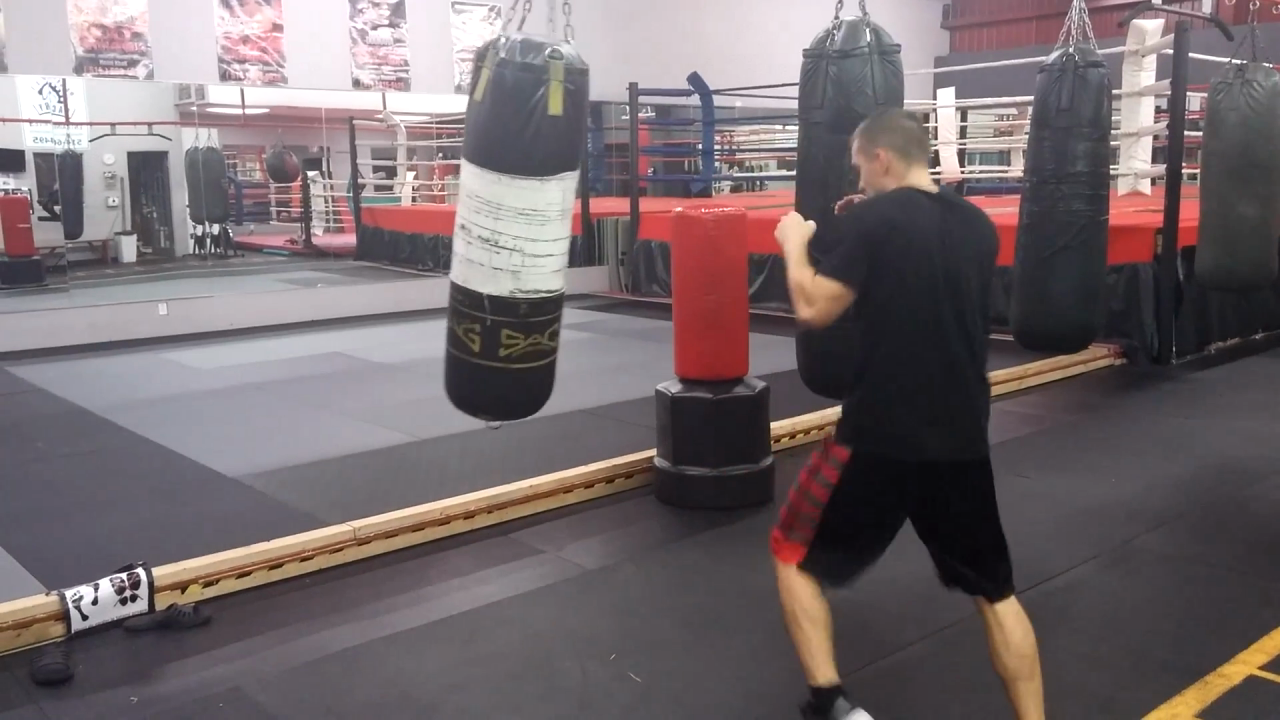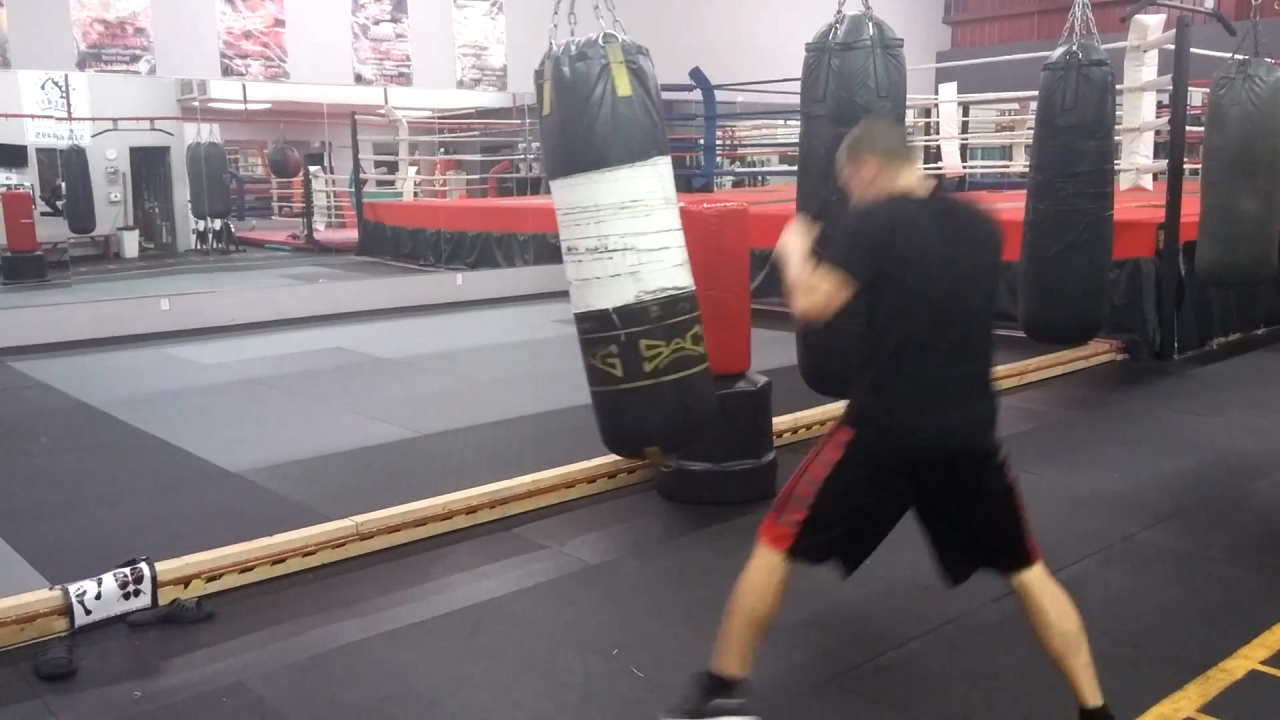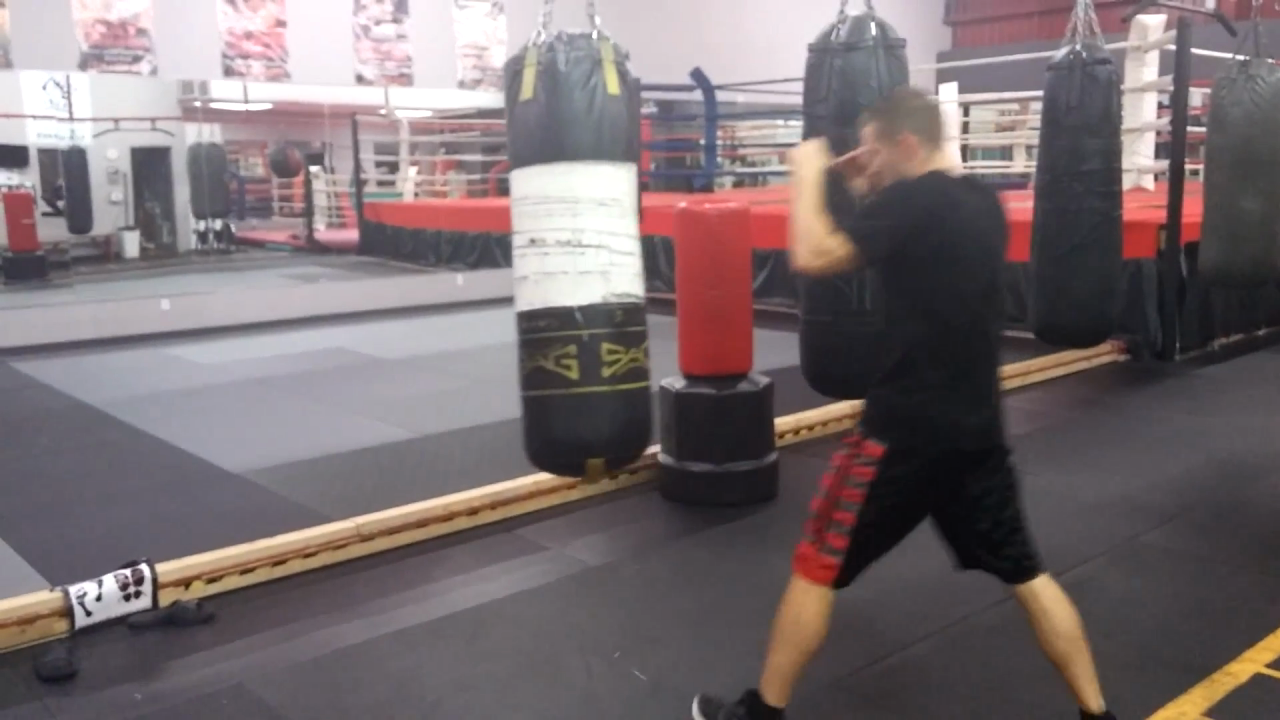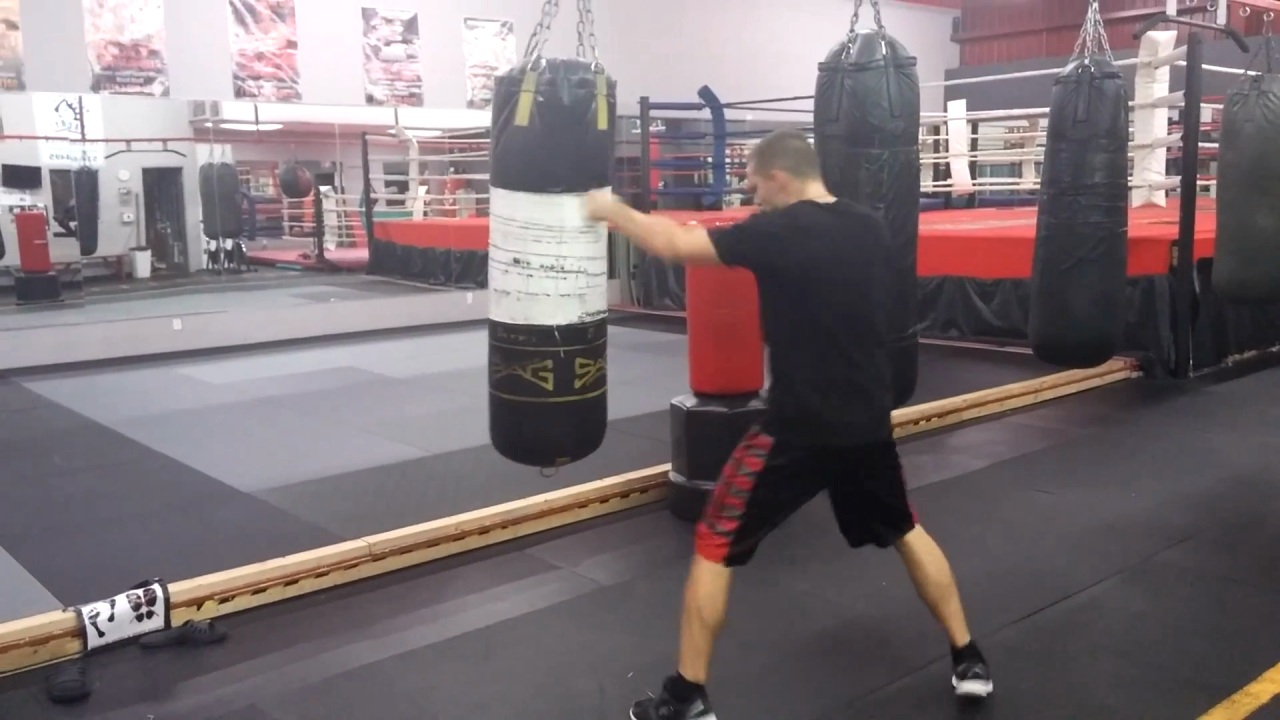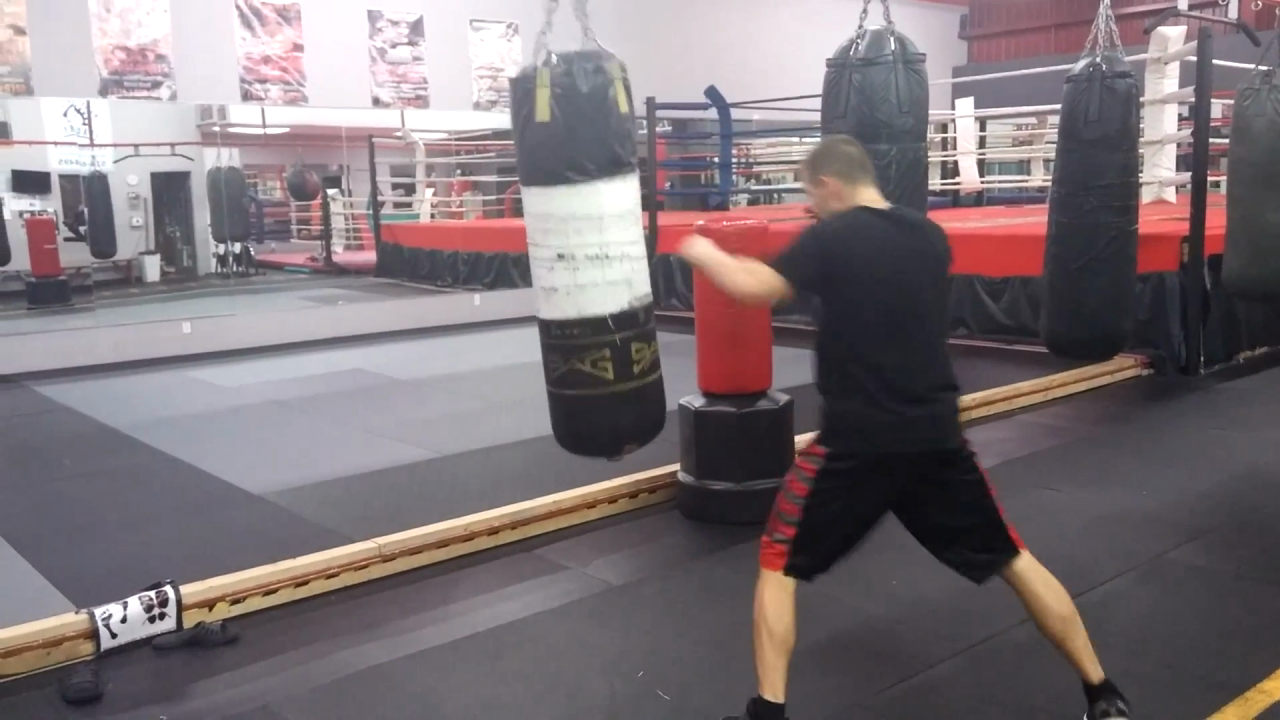
dt=0.7s
person 1, frame 1
left shoulder: (872, 220)
right shoulder: (978, 226)
left elbow: (814, 309)
left wrist: (792, 242)
left hip: (877, 437)
right hip: (962, 442)
left knee: (794, 557)
right knee: (995, 595)
person 1, frame 2
left shoulder: (873, 223)
right shoulder: (980, 227)
left elbow: (812, 305)
left wrist: (795, 249)
left hip: (883, 431)
right hip: (967, 433)
left knee: (775, 542)
right knee: (1026, 572)
person 1, frame 3
left shoulder: (911, 198)
right shoulder: (983, 202)
left elbow: (813, 258)
left wrist: (809, 174)
right wrist: (877, 193)
left hip: (903, 425)
right hip: (977, 427)
left knee: (817, 568)
right knee: (1025, 575)
person 1, frame 4
left shoulder: (776, 231)
right shoulder: (870, 228)
left elbow: (676, 246)
left wrist: (613, 209)
left hip: (798, 426)
right hip: (868, 419)
left knee: (714, 546)
right knee: (903, 531)
right ankle: (968, 659)
person 1, frame 5
left shoulder: (831, 240)
right shoulder: (931, 236)
left elbow: (753, 287)
left wrist: (702, 251)
left hip: (855, 441)
right hip: (936, 436)
left knee: (779, 562)
right knee: (1013, 560)
